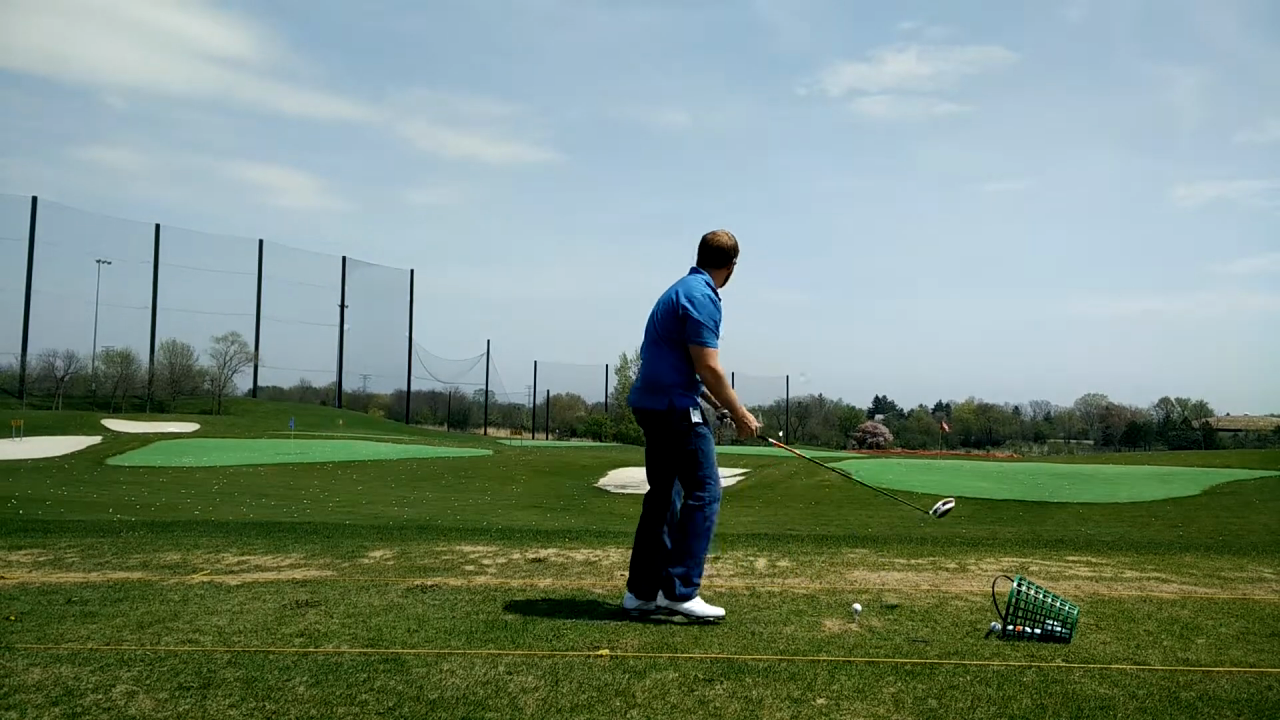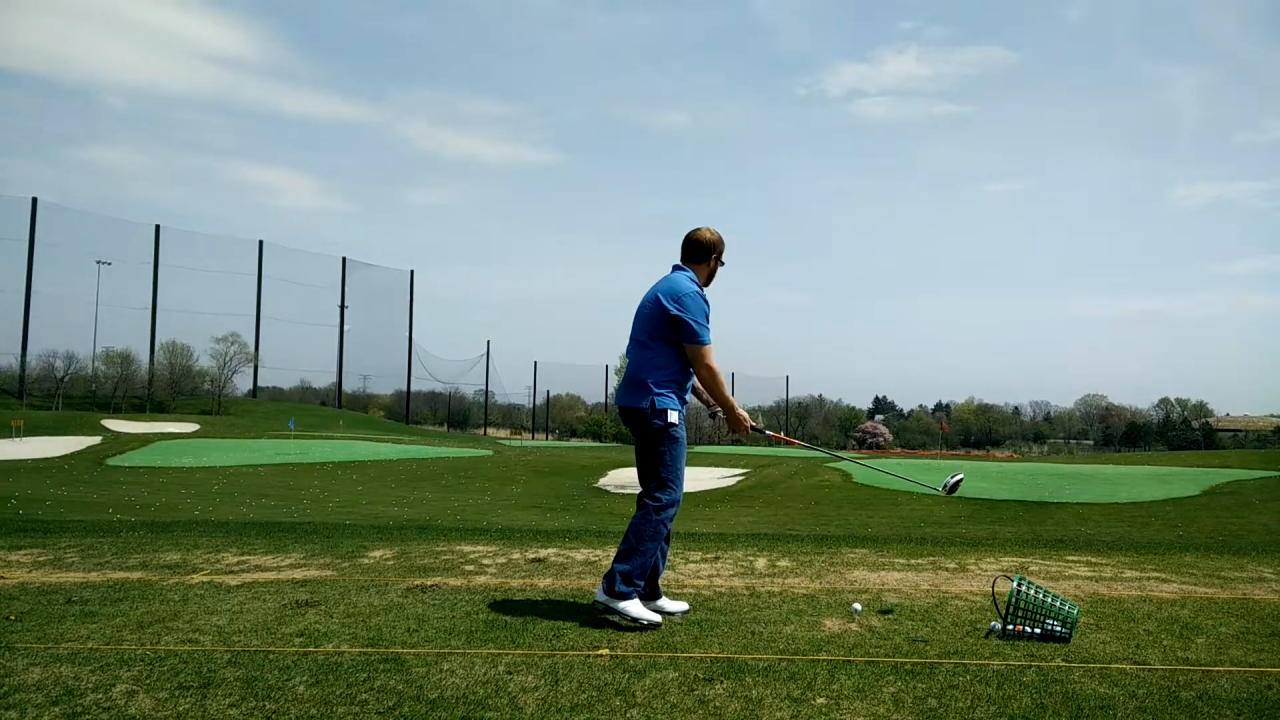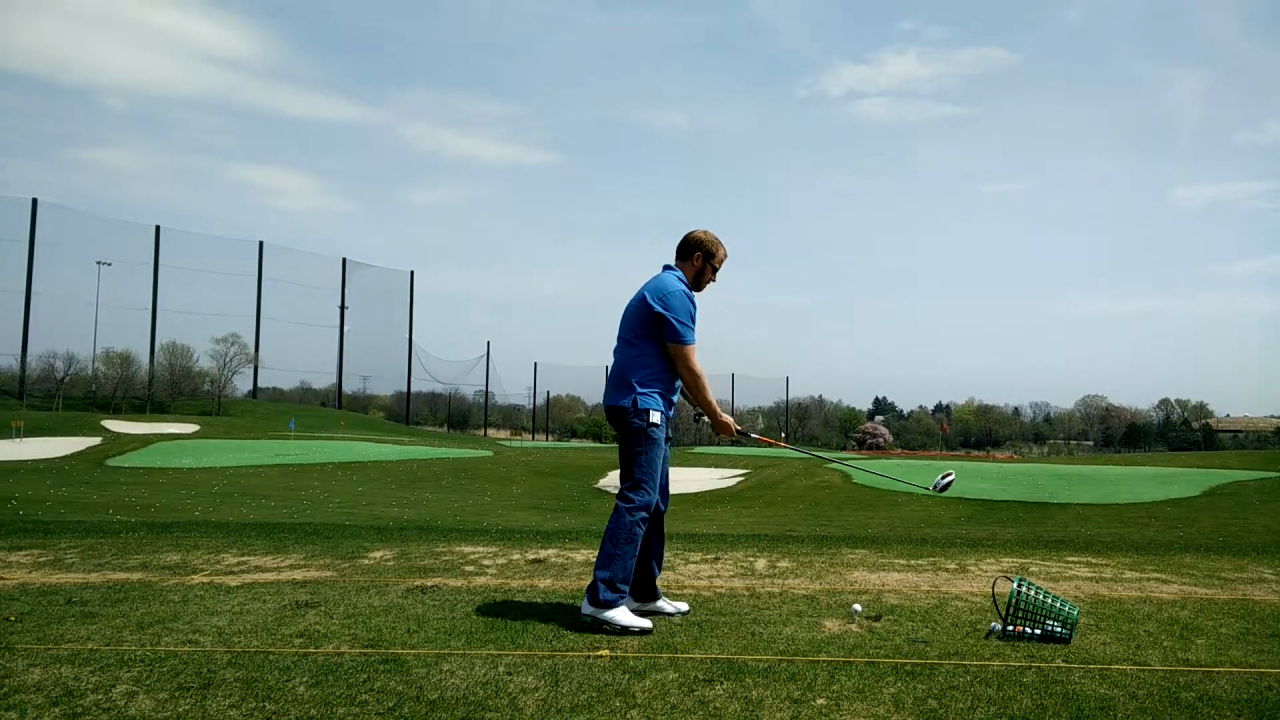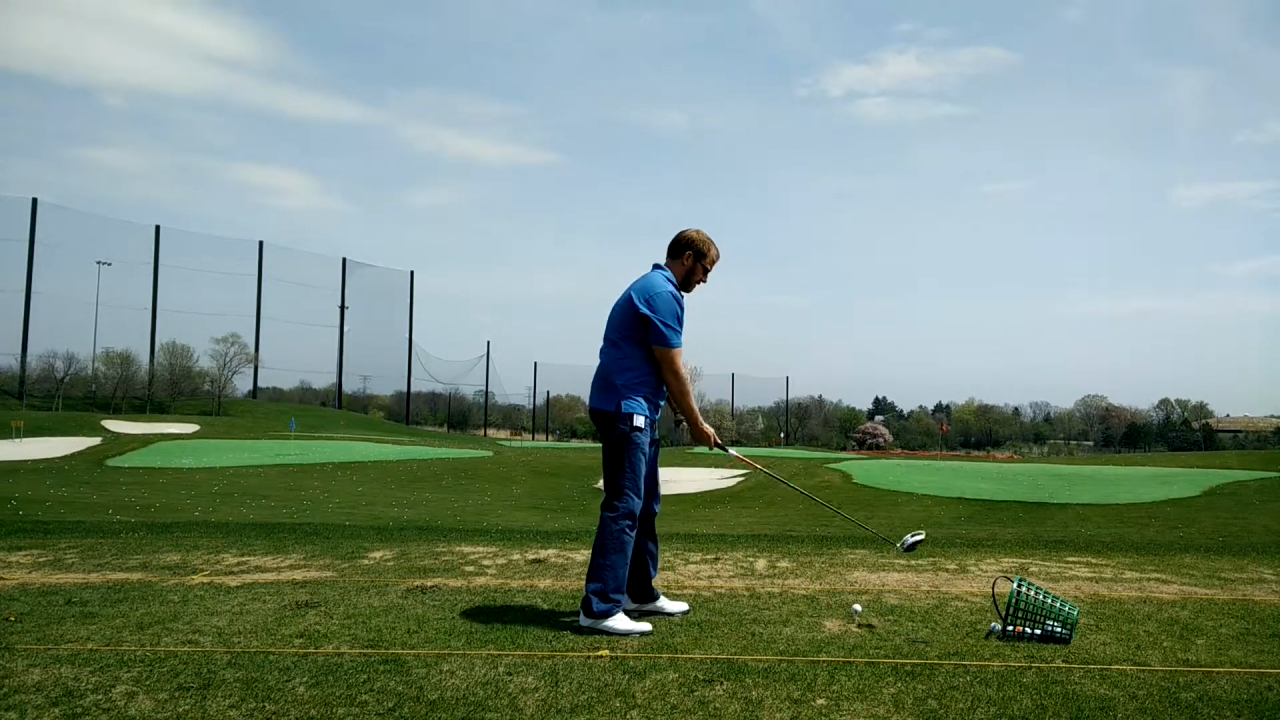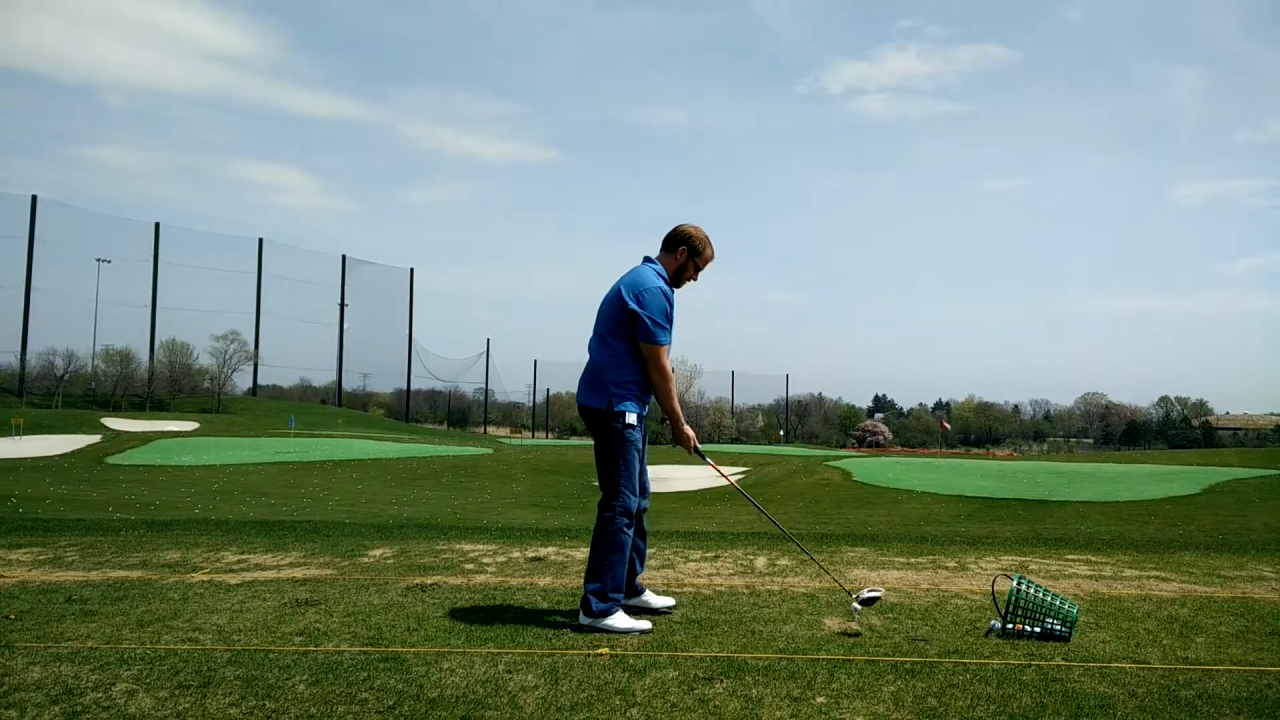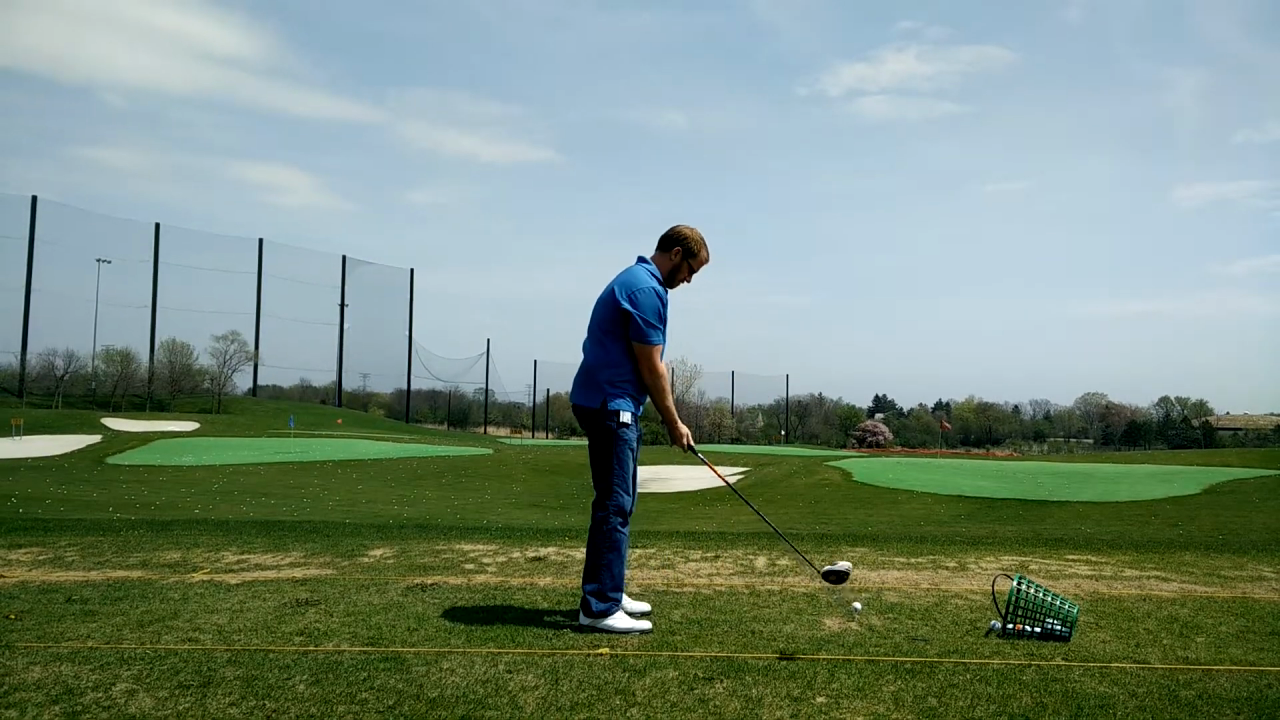
dt=0.2s
person 1, frame 1
left shoulder: (684, 289)
right shoulder: (702, 297)
right elbow: (708, 368)
left wrist: (720, 406)
right wrist: (740, 414)
left hip: (651, 404)
right hip: (674, 407)
left knee: (663, 497)
right knee: (703, 493)
left ankle: (643, 590)
right ankle: (680, 591)
person 1, frame 2
left shoulder: (668, 287)
right shoulder: (688, 293)
right elbow: (704, 366)
left wrist: (712, 404)
right wrist: (732, 410)
left hip: (641, 402)
right hip: (657, 406)
left knee: (656, 496)
right knee: (664, 496)
left ankle: (644, 590)
right ankle: (619, 587)
person 1, frame 3
left shoulder: (662, 287)
right shoulder: (675, 292)
right elbow: (688, 367)
left wrist: (703, 409)
right wrist: (715, 414)
left hip: (639, 405)
right hip: (641, 406)
left knee: (653, 501)
right knee: (638, 499)
left ankle: (643, 592)
right ankle: (604, 597)
person 1, frame 4
left shoulder: (652, 287)
right shoulder: (663, 293)
right elbow: (673, 371)
left wrist: (685, 417)
right wrist: (696, 423)
left hip: (630, 408)
right hip: (625, 410)
left knee: (644, 505)
right knee: (624, 505)
left ankle: (640, 592)
right ankle: (599, 607)
person 1, frame 5
left shoulder: (642, 280)
right shoulder: (653, 288)
right elbow: (658, 369)
left wrist: (674, 420)
right wrist: (679, 425)
left hip: (616, 404)
right hip: (616, 407)
left knee: (633, 500)
right knee: (620, 504)
left ankle: (627, 587)
right ankle: (599, 606)
person 1, frame 6
left shoulder: (636, 280)
right shoulder: (646, 288)
left elbow: (649, 365)
right elbow: (651, 368)
left wrist: (672, 419)
right wrist: (673, 422)
left hip: (610, 403)
right hip: (609, 405)
left knee: (620, 501)
right knee: (614, 504)
left ankle: (606, 591)
right ankle: (598, 607)
